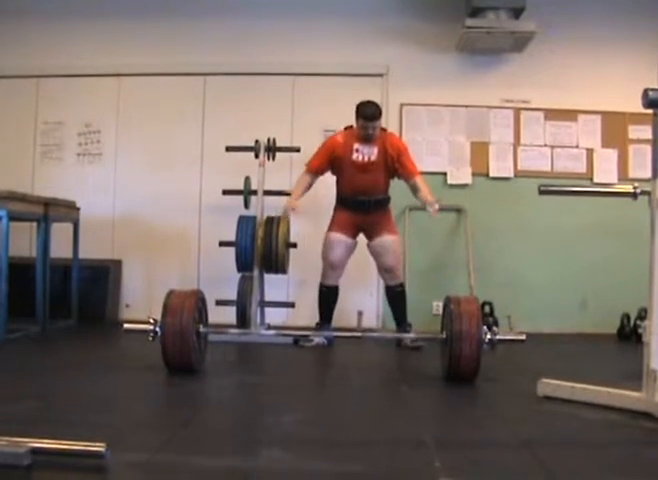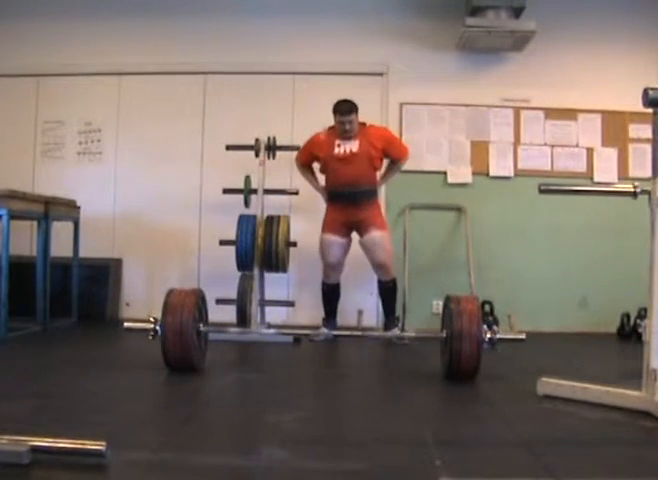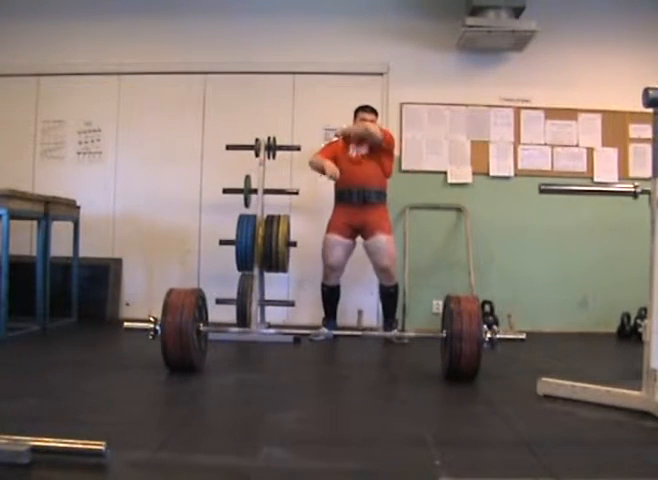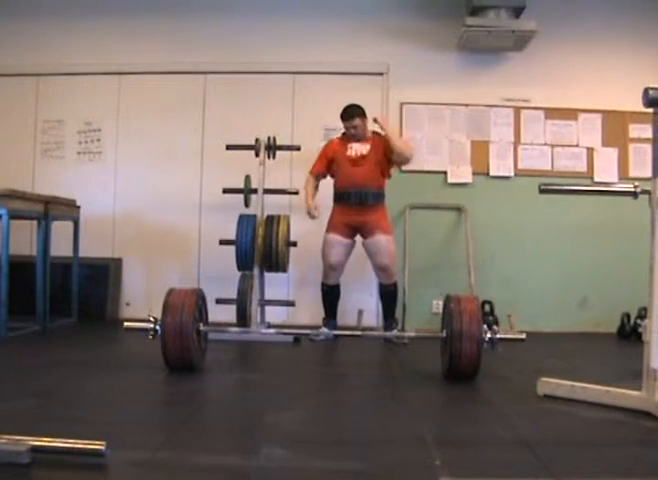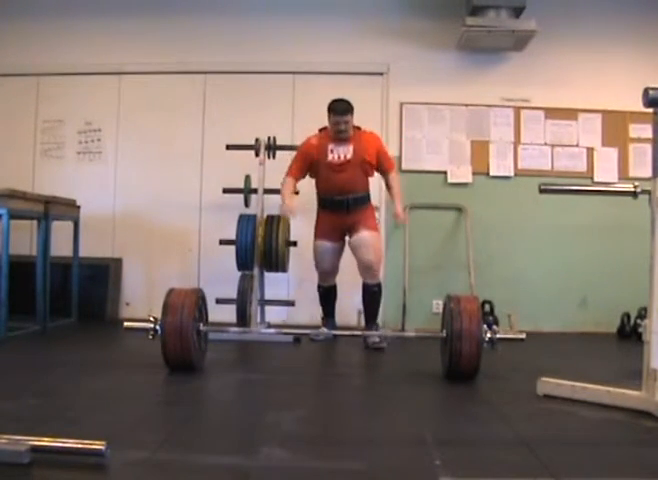
dt=1s
person 1, frame 1
left shoulder: (393, 144)
right shoulder: (337, 142)
left elbow: (413, 177)
right elbow: (310, 172)
left wrist: (428, 199)
right wrist: (293, 199)
left hip: (379, 214)
right hip: (346, 212)
left knee: (392, 270)
right knee: (331, 268)
left ankle: (404, 330)
right ankle: (324, 329)
person 1, frame 2
left shoulder: (378, 135)
right shoulder: (320, 140)
left elbow: (401, 156)
right elbow: (301, 162)
left wrist: (380, 182)
right wrist: (319, 188)
left hip: (368, 209)
right hip: (336, 210)
left knee: (384, 265)
right knee: (330, 268)
left ankle: (391, 324)
right ankle: (329, 324)
person 1, frame 3
left shoulder: (382, 142)
right shoulder: (338, 145)
left elbow: (373, 133)
right elbow: (314, 160)
left wrist: (349, 132)
right wrist: (326, 164)
left hip: (375, 213)
right hip: (343, 213)
left knee: (387, 270)
right knee: (330, 269)
left ankle: (391, 326)
right ankle: (329, 324)
person 1, frame 4
left shoulder: (383, 144)
right shoulder: (334, 145)
left elbow: (406, 156)
right elbow: (314, 175)
left wrist: (387, 132)
right wrist: (310, 199)
left hip: (375, 213)
right hip: (342, 213)
left knee: (387, 270)
right knee: (330, 268)
left ankle: (391, 325)
right ankle: (329, 324)
person 1, frame 5
left shoulder: (370, 141)
right shoulder: (312, 144)
left elbow: (390, 171)
right elbow: (291, 175)
left wrist: (397, 203)
right wrist: (287, 199)
left hip: (361, 213)
right hip: (327, 215)
left knee: (370, 267)
right knee: (325, 273)
left ankle: (372, 328)
right ankle: (328, 324)
